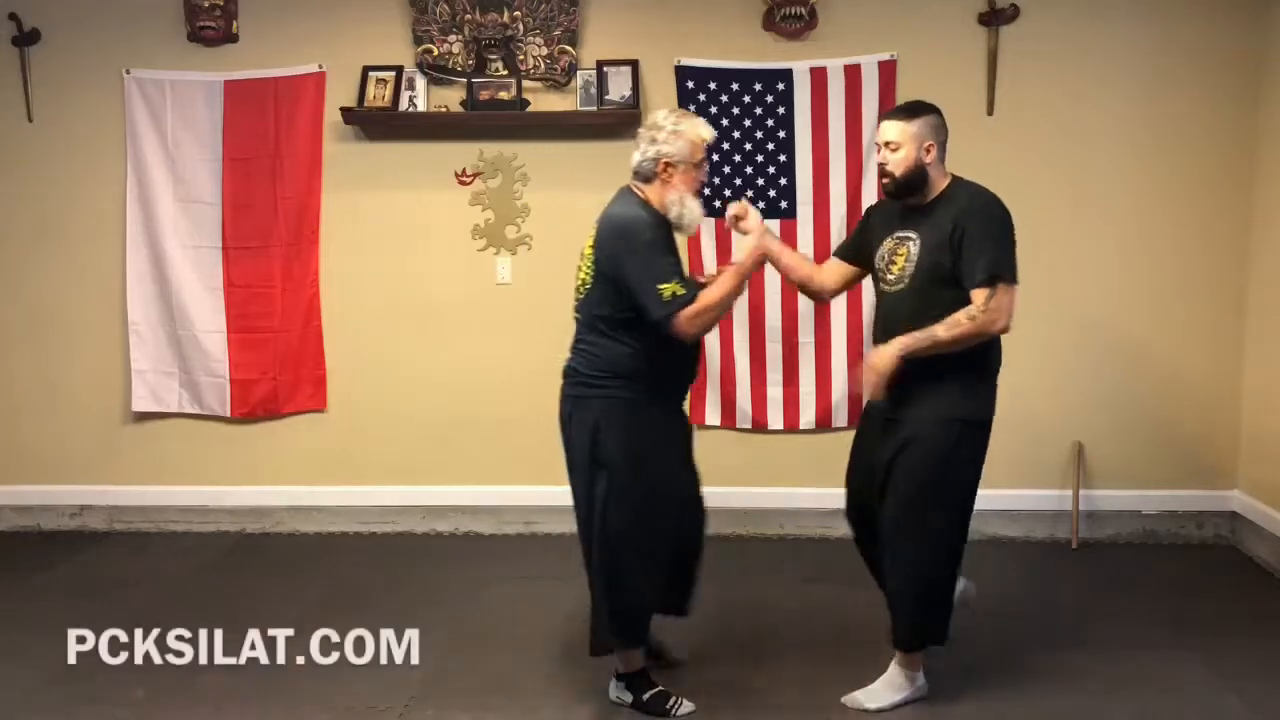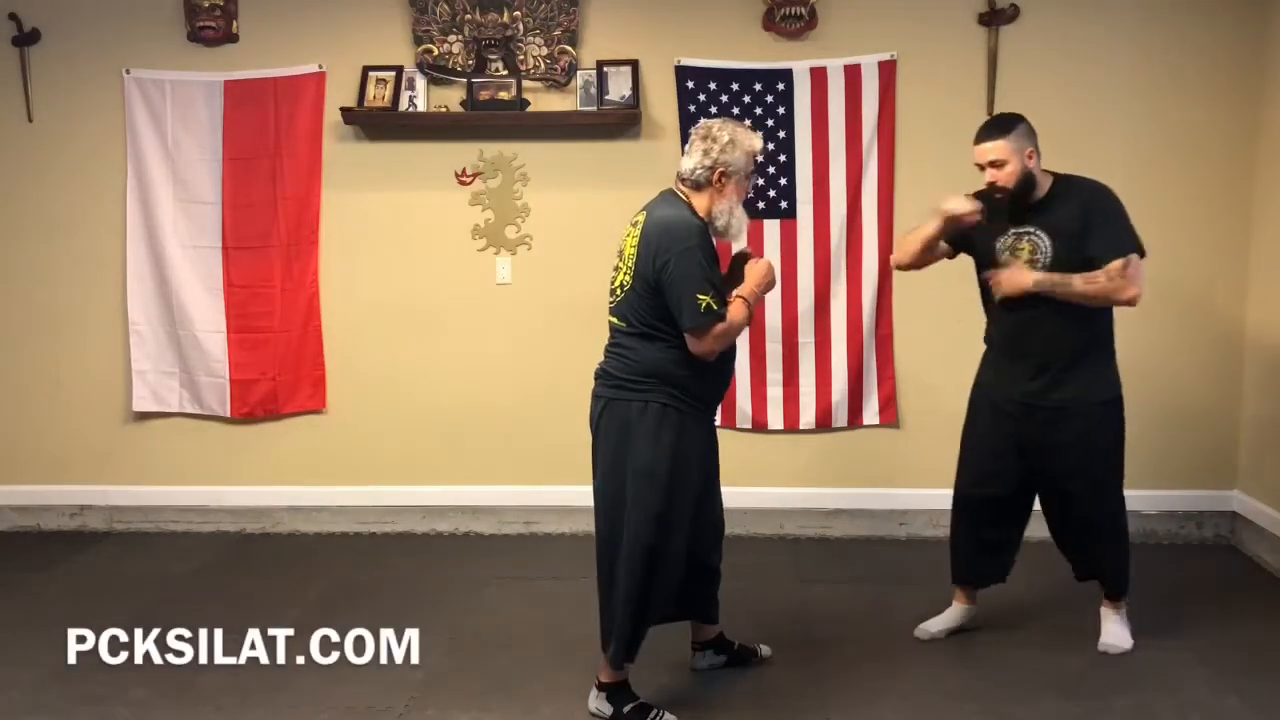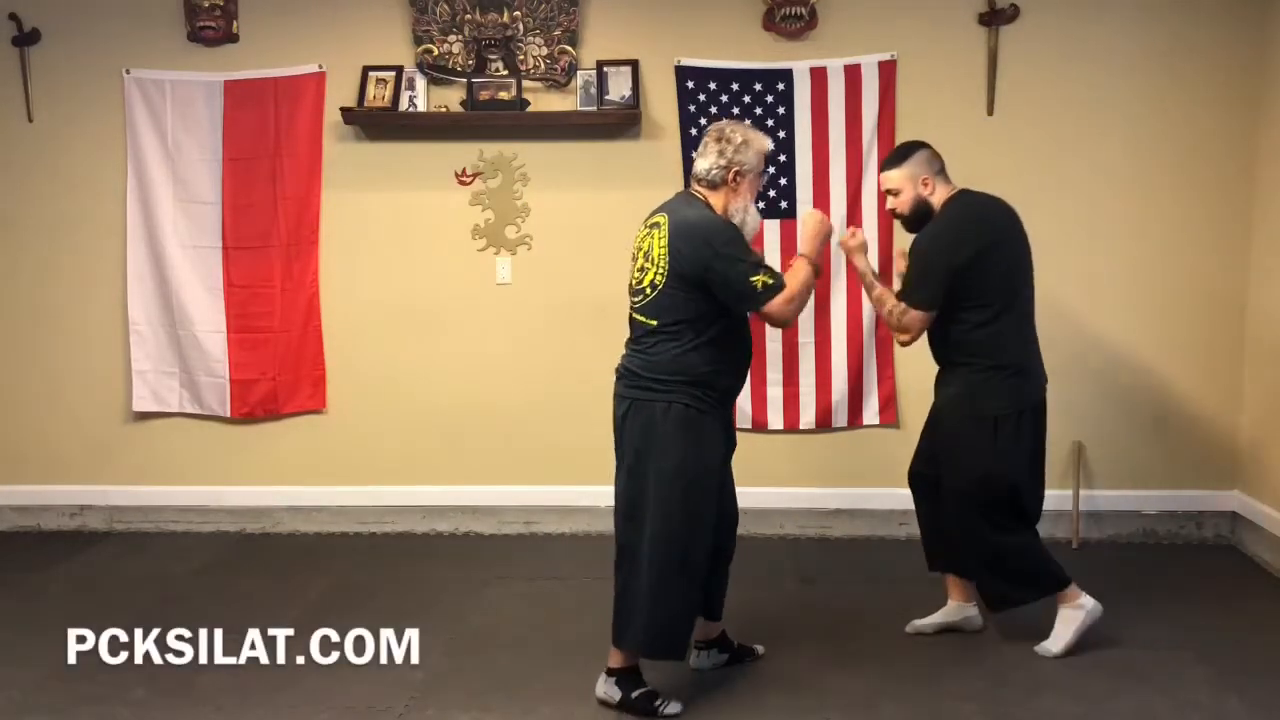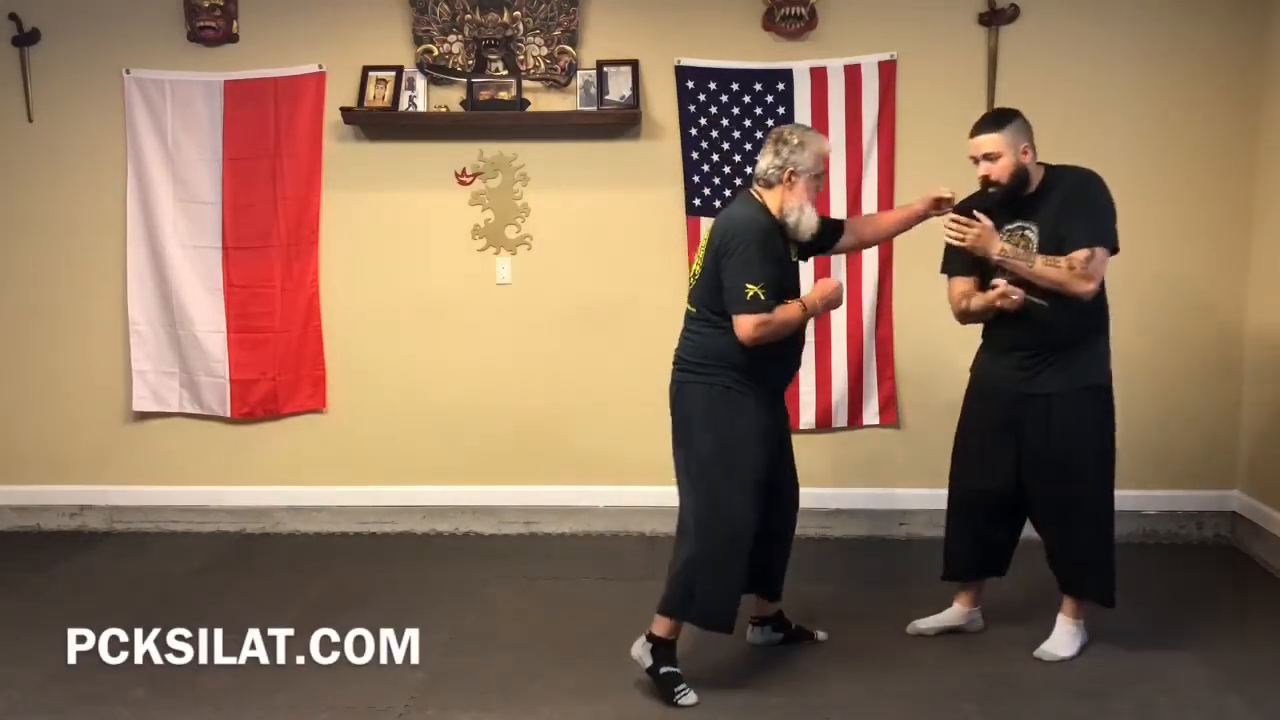
dt=1s
person 1, frame 1
left shoulder: (639, 217)
right shoulder: (632, 227)
right elbow: (687, 321)
left wrist: (710, 283)
right wrist: (743, 269)
left hip: (635, 402)
right hip: (614, 408)
left knee: (678, 519)
right knee: (630, 533)
left ankle: (628, 630)
person 1, frame 2
left shoulder: (668, 213)
right shoulder: (682, 233)
right elbow: (707, 340)
left wrist: (730, 282)
right wrist: (750, 292)
left hip: (667, 408)
right hip: (646, 412)
left knee: (696, 528)
right knee: (641, 541)
left ankle: (708, 642)
person 1, frame 3
left shoulder: (674, 215)
right shoulder: (708, 230)
right elbow: (781, 309)
left wrist: (755, 274)
right wrist: (810, 250)
left hip: (677, 402)
right hip: (668, 409)
left knee: (711, 521)
right knee: (660, 534)
left ankle: (708, 640)
person 1, frame 4
left shoulder: (775, 223)
right shoulder: (748, 228)
left elbow: (854, 233)
right elbow: (751, 327)
left wrist: (920, 211)
right wrist: (813, 302)
left hip: (752, 392)
right hip: (717, 393)
left knee: (775, 504)
right knee: (719, 516)
left ankle: (768, 618)
right ankle: (658, 643)
person 2, frame 1
left shoulder: (977, 211)
right shoulder: (884, 214)
left elbow: (992, 316)
right elbow: (825, 280)
left wrist: (901, 348)
right wrist: (764, 239)
left hip: (951, 404)
right hip: (893, 398)
left knee: (916, 528)
right knee: (867, 509)
left ankle: (907, 670)
right ankle: (942, 587)
person 2, frame 2
left shoulder: (1090, 200)
right shoulder: (980, 208)
left elbow: (1127, 286)
right elbow: (902, 258)
left wrist: (1036, 280)
right wrist: (943, 219)
left hip: (1082, 390)
right hip: (1003, 386)
left knee: (1091, 504)
right knee: (979, 496)
left ankle: (1114, 606)
right ankle: (964, 602)
person 2, frame 3
left shoulder: (942, 236)
right shoulder: (988, 212)
left elbow: (905, 327)
left wrist: (862, 265)
right wrist: (910, 277)
left hip: (989, 395)
right hip: (987, 385)
left knee: (984, 511)
right knee: (933, 484)
left ankle: (1072, 600)
right ankle: (962, 603)
person 2, frame 4
left shoulder: (1080, 190)
right shoulder: (969, 213)
left elbow: (1086, 280)
right elbow: (960, 306)
left wrist: (999, 250)
right wrist: (993, 300)
left hip: (1072, 380)
right hip: (997, 377)
left knee: (1071, 501)
right knee: (977, 492)
left ankle: (1071, 617)
right ankle: (966, 605)
